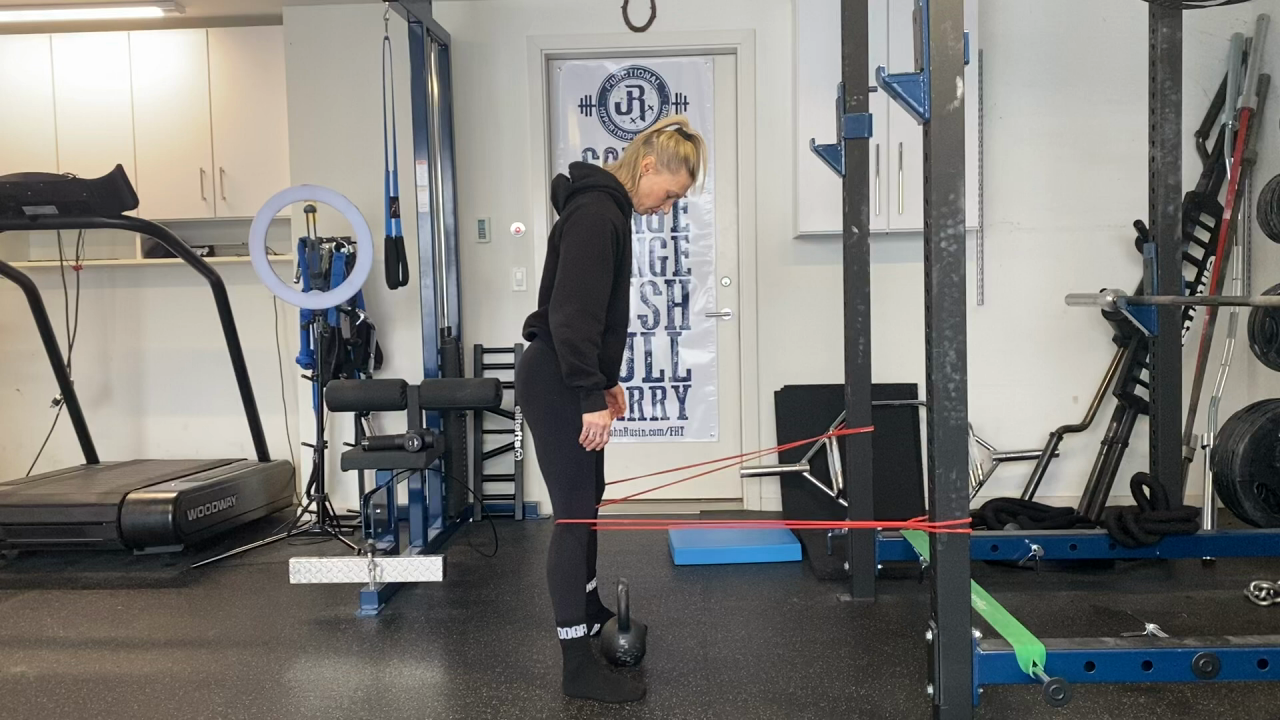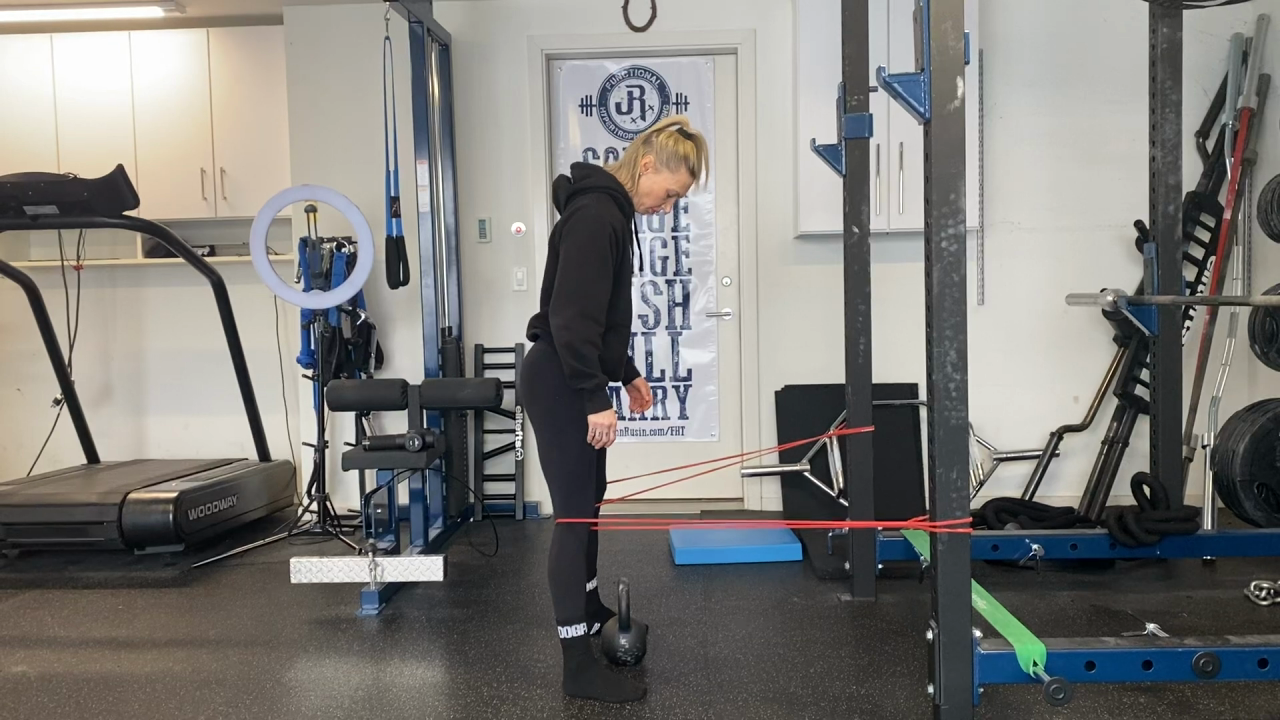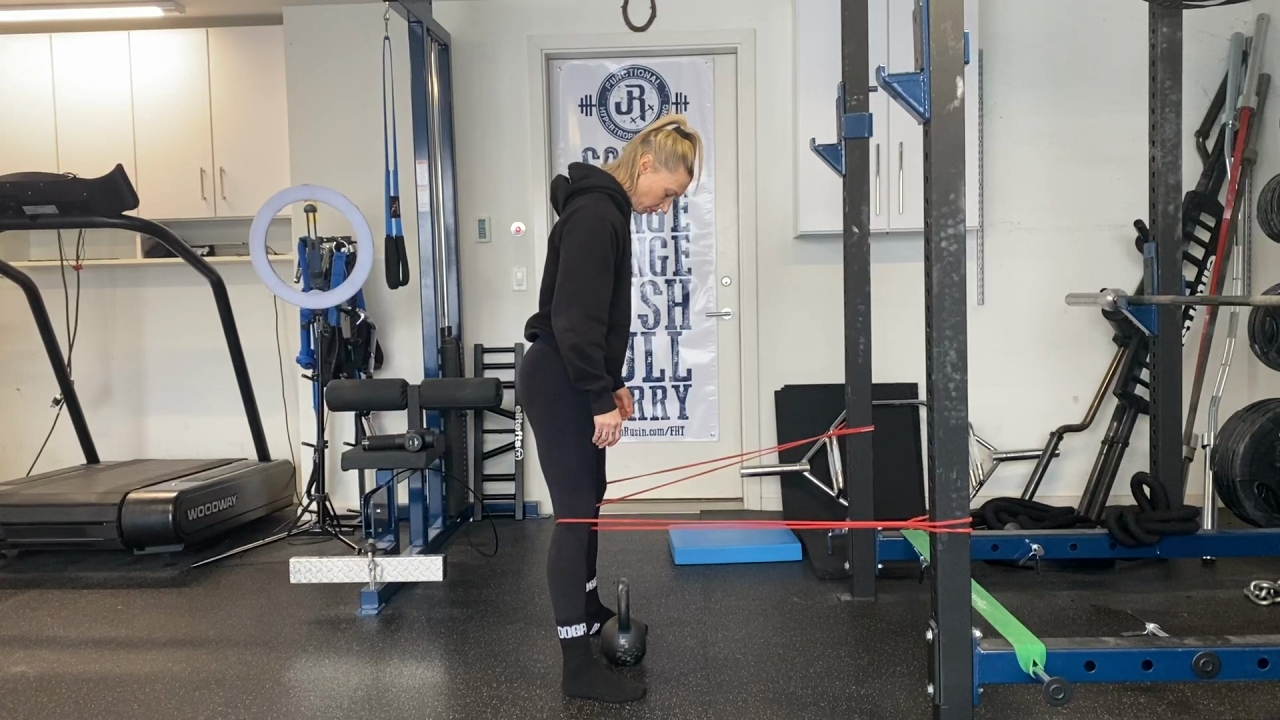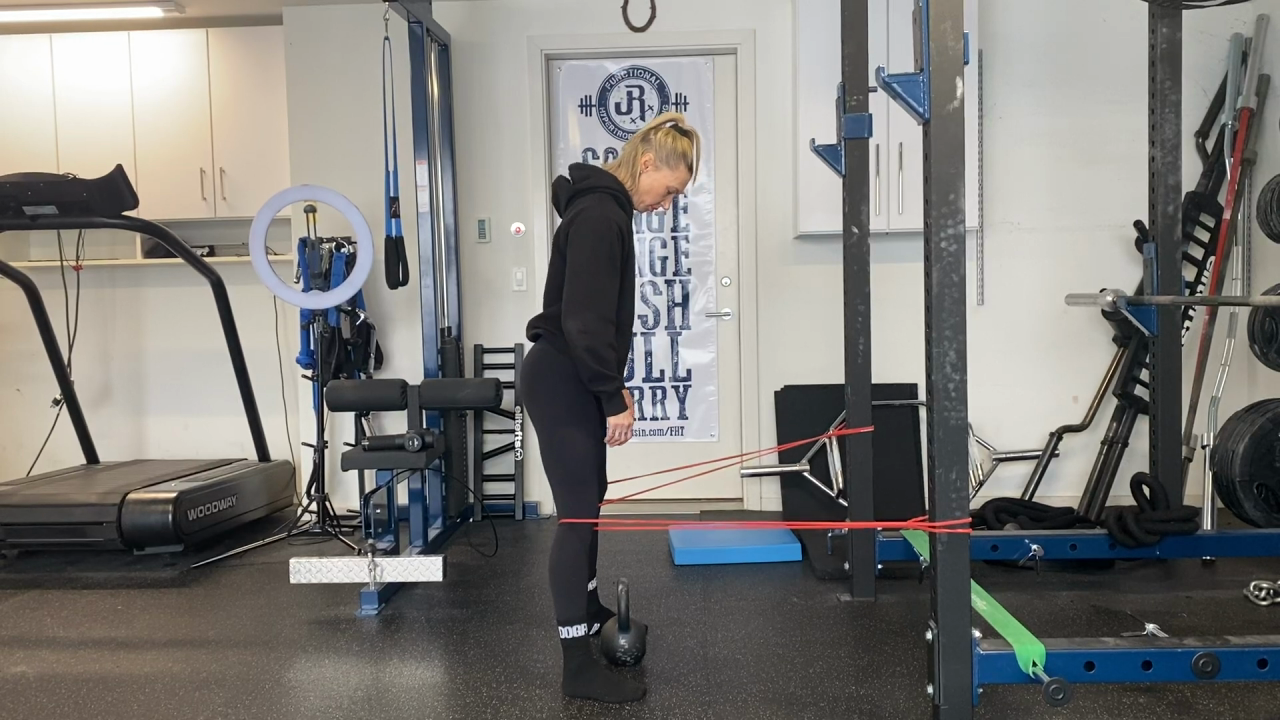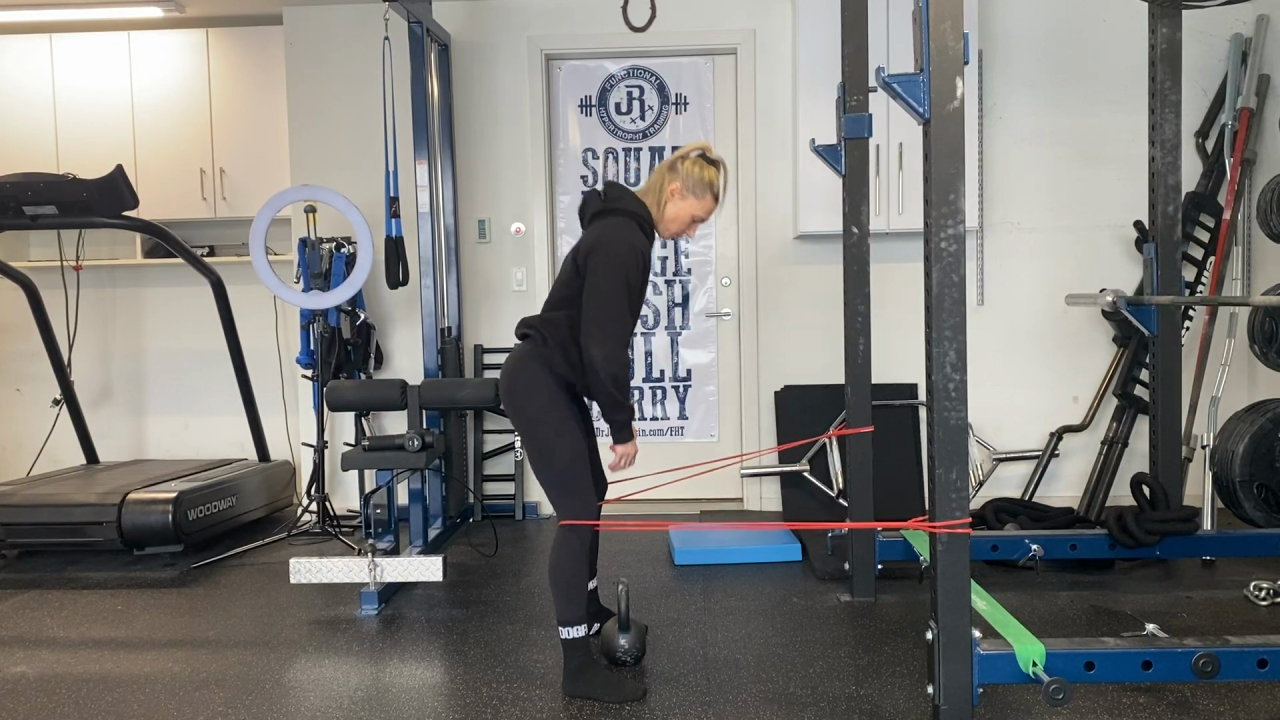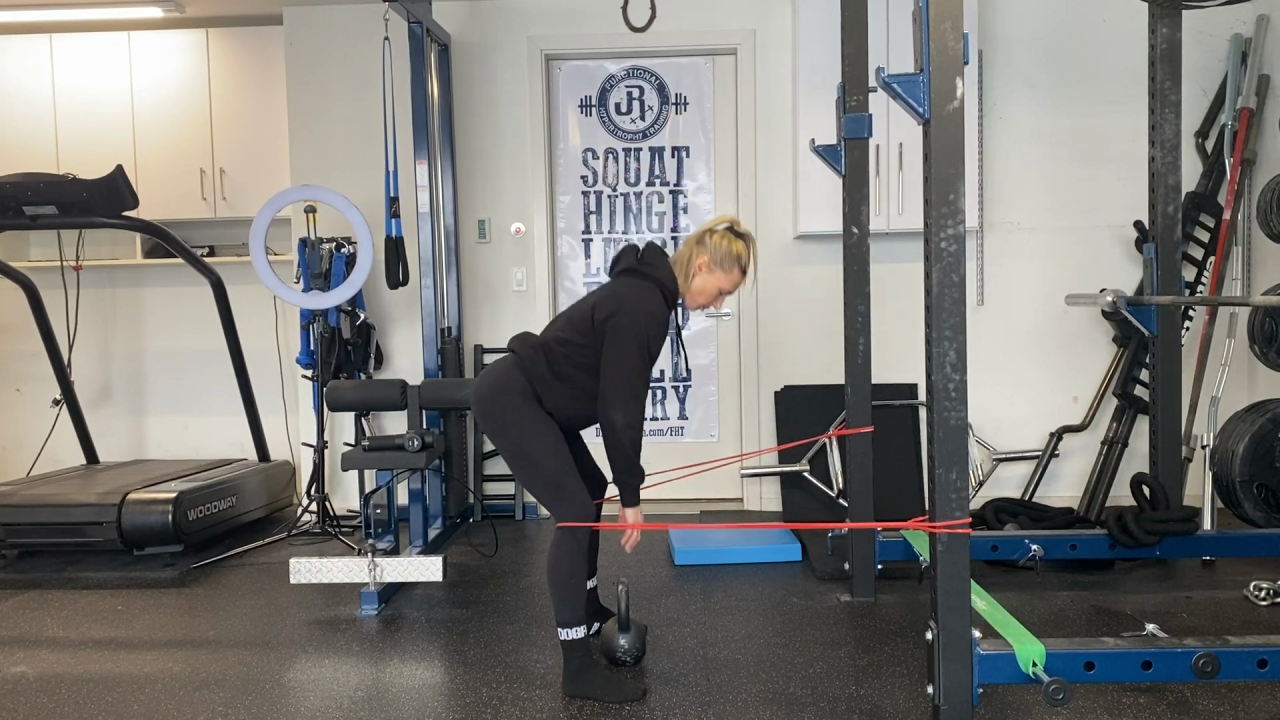
dt=0.3s
person 1, frame 1
left shoulder: (605, 210)
right shoulder: (594, 214)
right elbow: (571, 316)
left wrist: (606, 382)
right wrist: (590, 398)
left hip: (571, 380)
right hip: (557, 384)
left knee: (587, 500)
right knee: (574, 512)
left ankle: (590, 613)
right ankle: (579, 666)
person 1, frame 2
left shoulder: (608, 211)
right shoulder: (593, 216)
right elbow: (571, 318)
left wrist: (627, 372)
right wrist: (596, 398)
left hip: (573, 381)
right hip: (560, 384)
left knee: (589, 500)
right knee: (574, 512)
left ankle: (591, 615)
right ankle: (579, 665)
person 1, frame 3
left shoulder: (603, 210)
right shoulder: (594, 215)
right elbow: (575, 319)
left wrist: (612, 383)
right wrist: (601, 399)
left hip: (572, 380)
right hip: (561, 383)
left knee: (589, 499)
right knee: (575, 513)
left ankle: (591, 614)
right ankle: (579, 666)
person 1, frame 4
left shoulder: (604, 208)
right shoulder: (598, 215)
right elbow: (585, 320)
left wrist: (613, 385)
right wrist: (611, 398)
left hip: (571, 378)
right hip: (561, 381)
left knee: (589, 501)
right knee: (578, 512)
left ankle: (591, 614)
right ankle: (579, 666)
person 1, frame 5
left shoulder: (624, 231)
right shoulder: (620, 240)
left elbow: (606, 339)
right elbow: (604, 345)
left wrist: (617, 420)
right wrist: (622, 429)
left hip: (552, 383)
right hip: (539, 384)
left knee: (589, 494)
right knee: (577, 509)
left ankle: (590, 613)
right ankle: (579, 666)
person 1, frame 6
left shoulder: (646, 293)
right shoulder: (640, 307)
left elbow: (622, 399)
right elbow: (620, 408)
left wrist: (624, 485)
right wrist: (631, 496)
left hip: (535, 398)
right hip: (510, 399)
left knee: (590, 494)
right knee: (574, 512)
left ankle: (590, 614)
right ankle: (578, 666)
